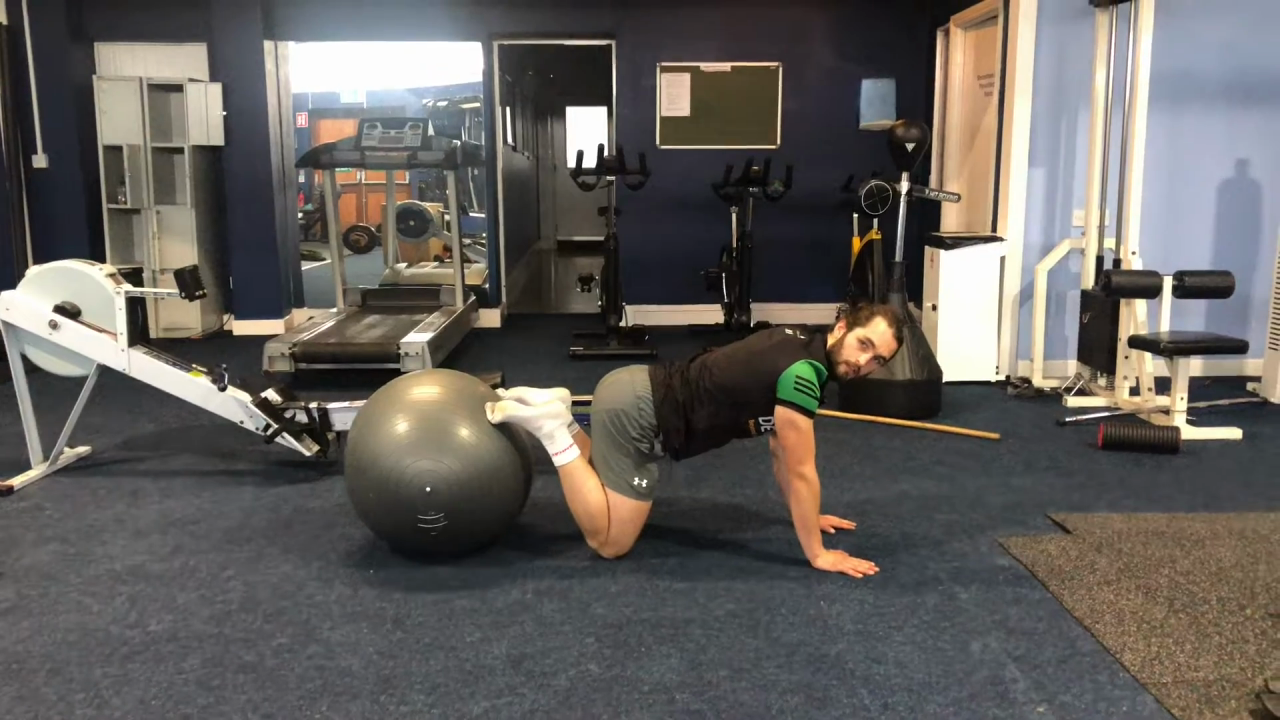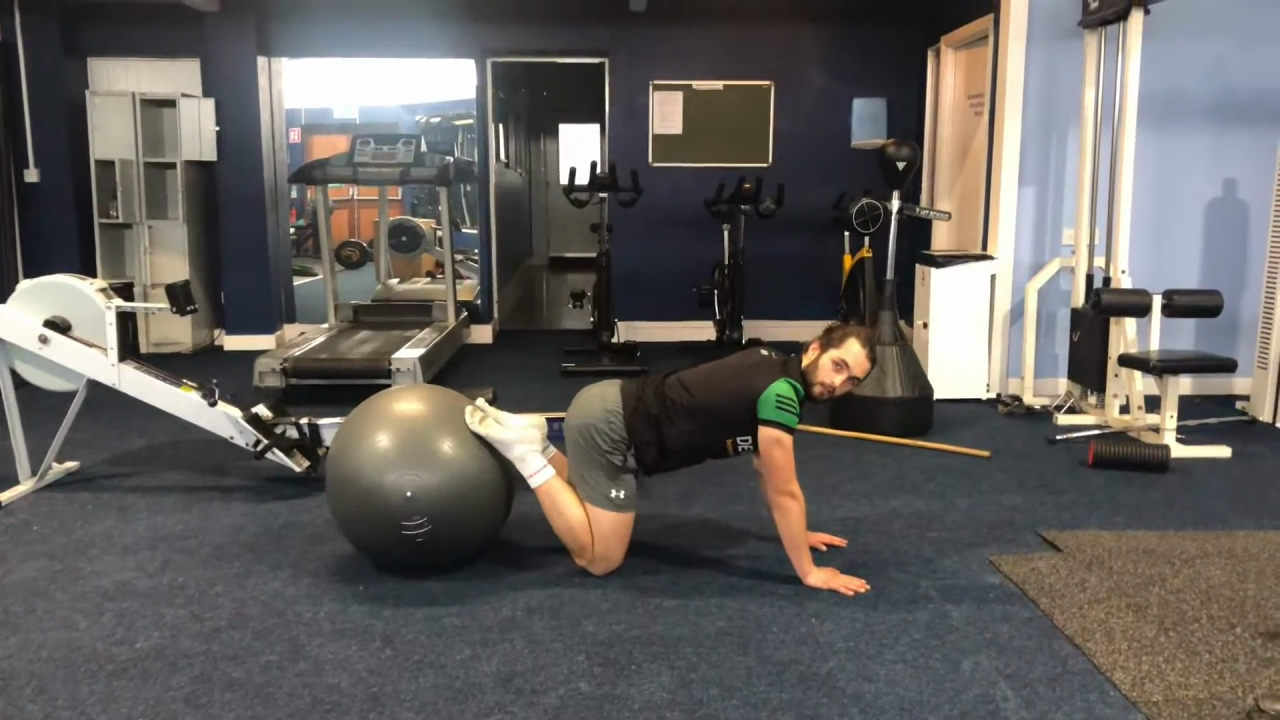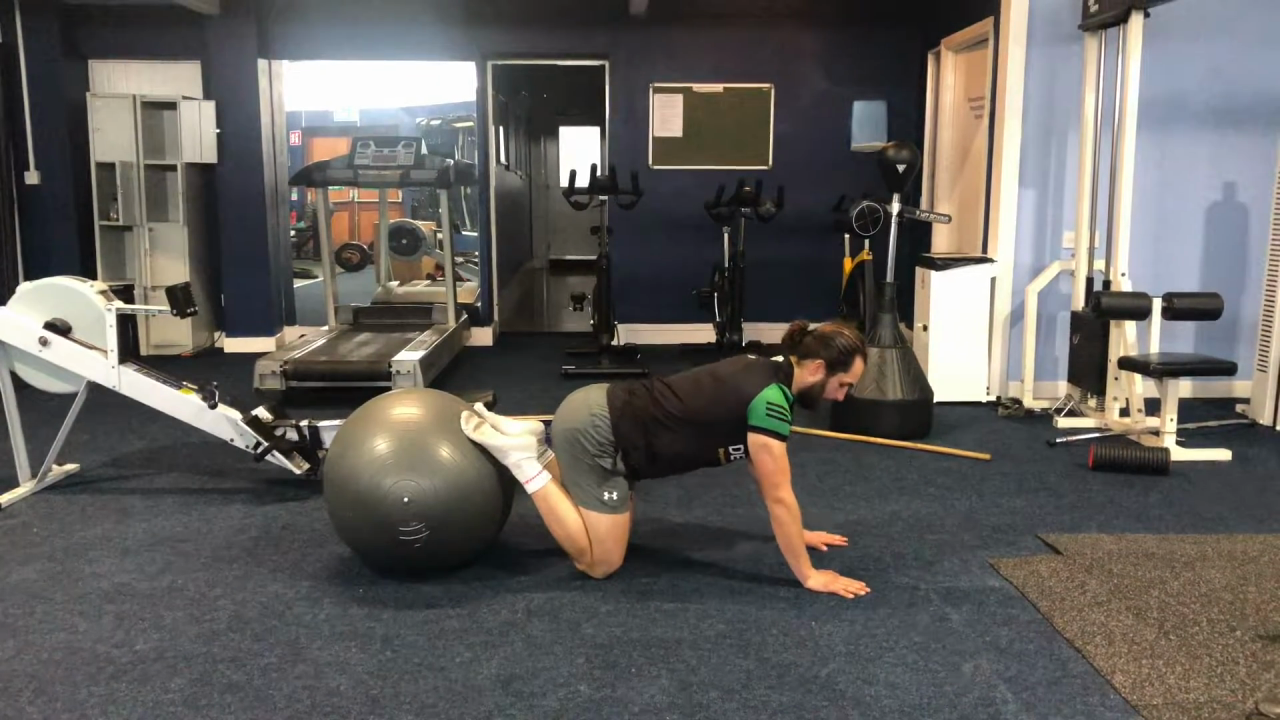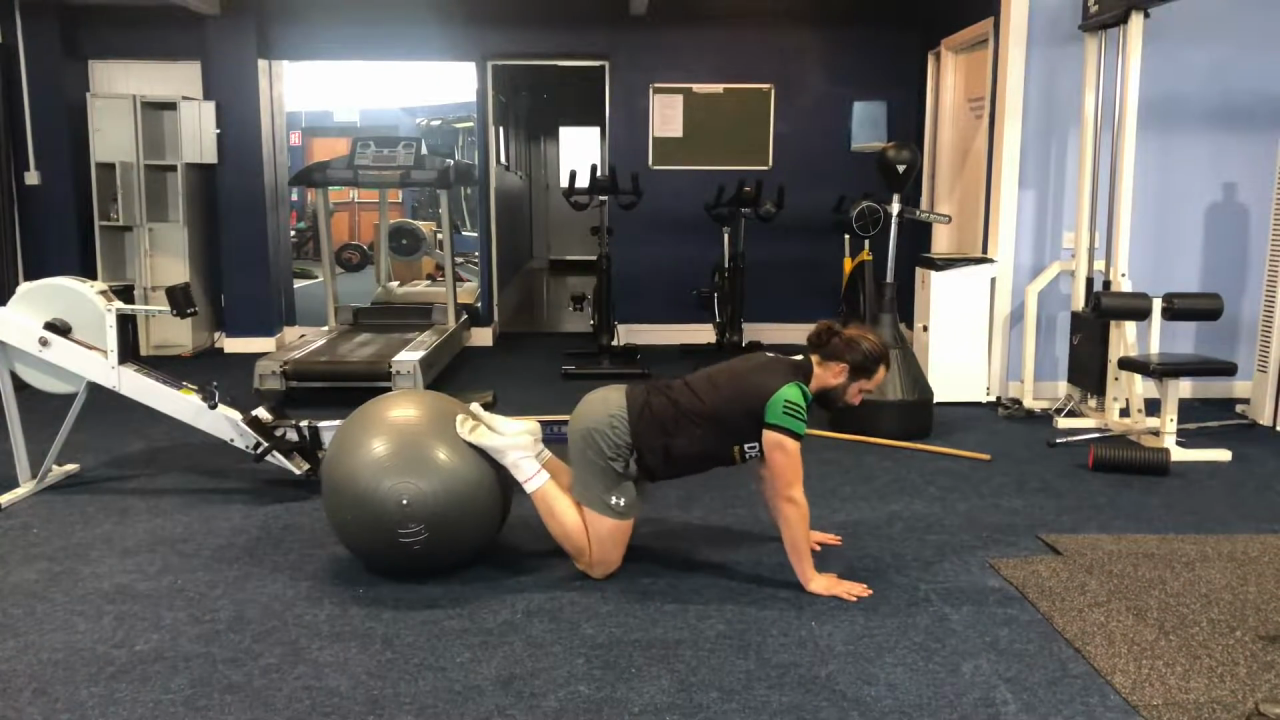
dt=1s
person 1, frame 1
left shoulder: (799, 346)
right shoulder: (803, 372)
left elbow: (781, 451)
right elbow: (801, 471)
left wrist: (807, 516)
right wrist: (817, 554)
left hip: (636, 390)
right hip: (638, 411)
left knee: (610, 500)
right knee: (610, 540)
left ankle: (554, 413)
right ankle: (552, 428)
person 1, frame 2
left shoulder: (777, 369)
right shoulder: (781, 393)
left elbow: (767, 469)
right elbow: (785, 492)
left wrist: (797, 533)
right wrist: (809, 572)
left hip: (611, 406)
right hip: (610, 426)
left knee: (599, 518)
right knee: (601, 558)
left ankle: (531, 438)
right ankle: (524, 450)
person 1, frame 3
left shoulder: (768, 373)
right shoulder: (770, 397)
left elbow: (765, 472)
right elbow: (778, 497)
left wrist: (796, 532)
right wrist: (808, 576)
left hip: (597, 410)
right hip: (596, 432)
left knee: (612, 521)
right knee: (601, 561)
left ankle: (528, 441)
right ankle: (520, 456)
person 1, frame 4
left shoulder: (782, 371)
right shoulder: (788, 397)
left elbow: (770, 472)
right elbow: (790, 496)
left wrist: (797, 531)
right wrist: (811, 578)
left hip: (612, 412)
right hip: (612, 433)
left knee: (603, 524)
right knee: (599, 562)
left ankle: (521, 442)
right ankle: (520, 458)
